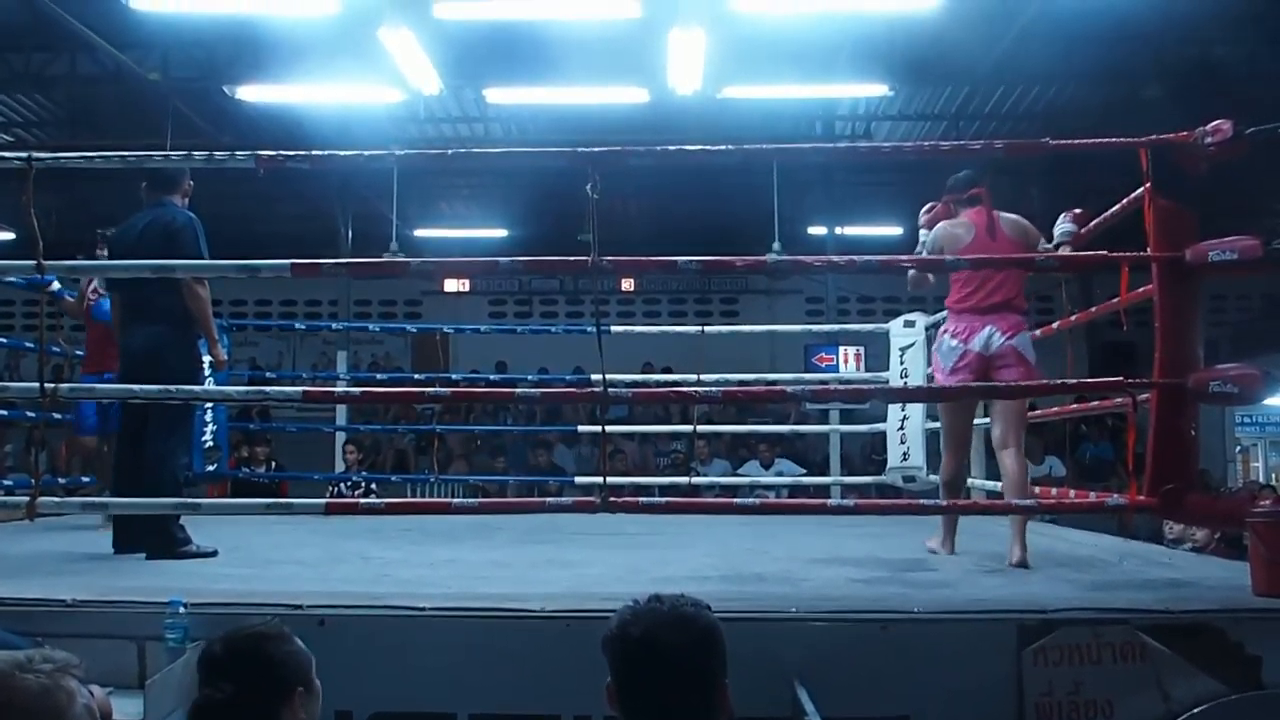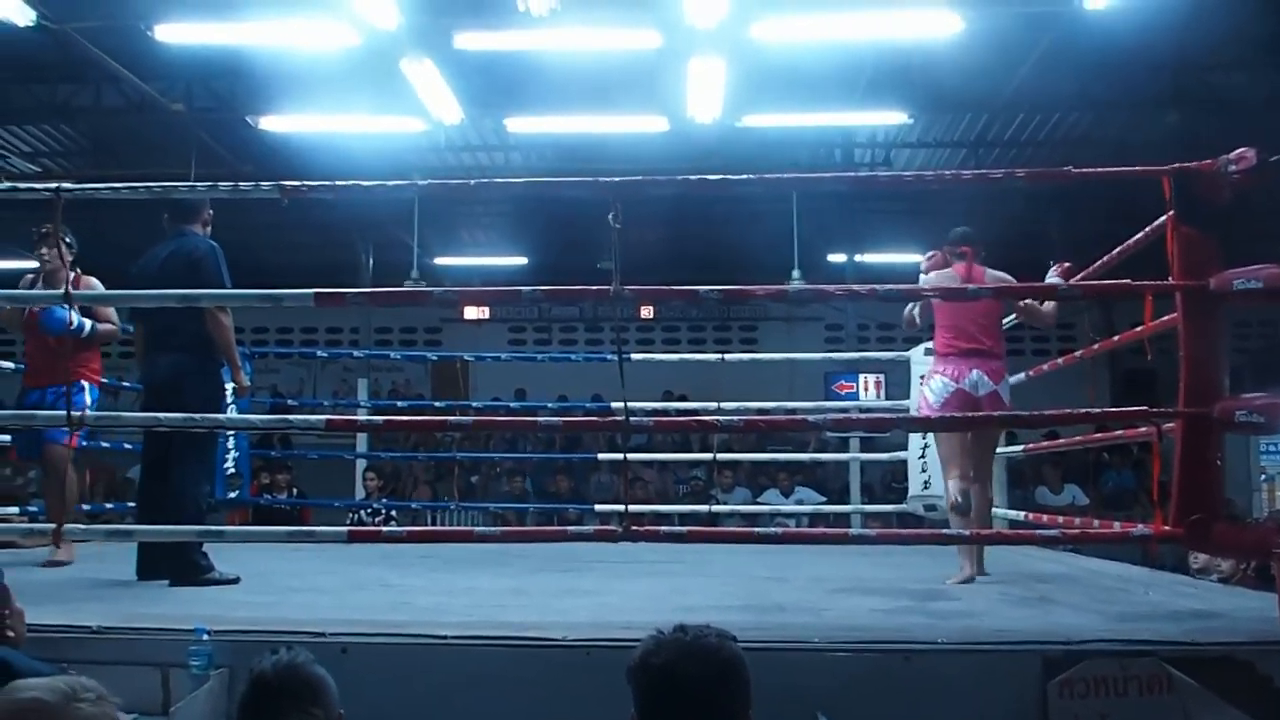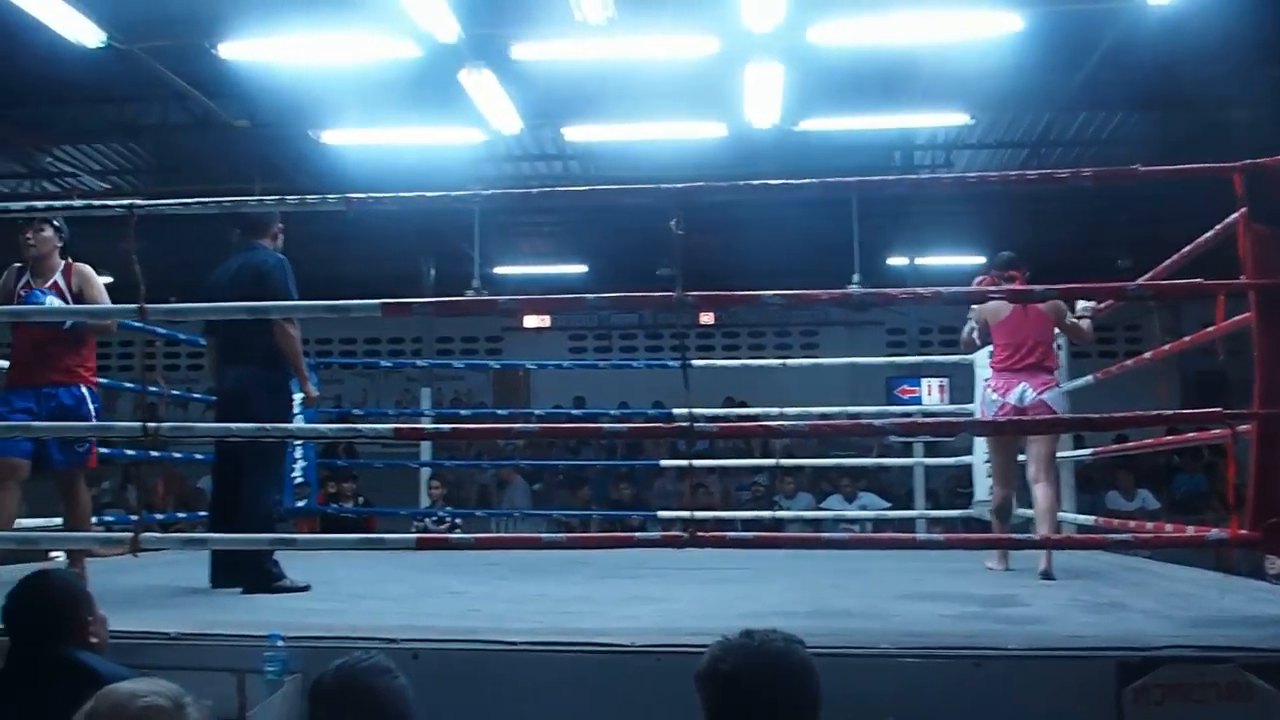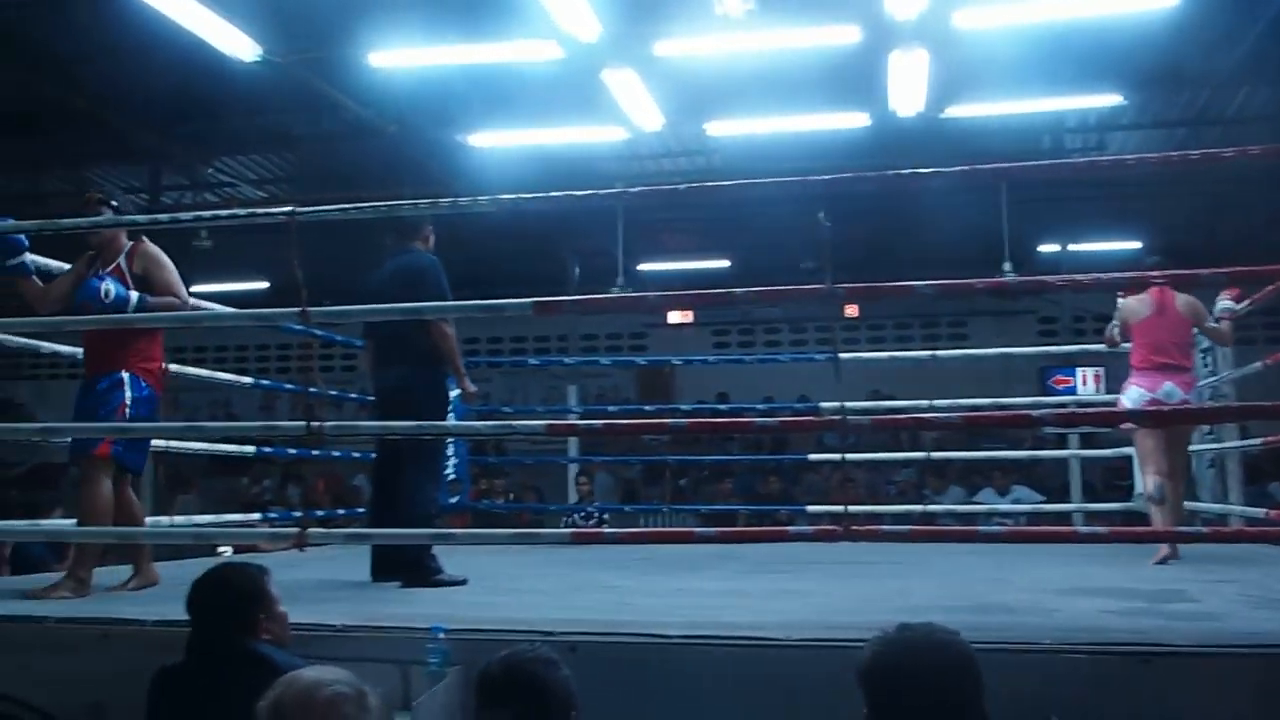
dt=0.7s
person 1, frame 1
left shoulder: (124, 231)
right shoulder: (183, 222)
left elbow: (116, 297)
right elbow: (193, 285)
right wrist: (213, 341)
left hip: (134, 344)
right hip: (172, 343)
left knee: (133, 438)
right knee: (170, 440)
left ankle: (129, 533)
right ankle: (165, 536)
person 1, frame 2
left shoulder: (147, 260)
right shoulder: (205, 251)
left elbow: (139, 326)
right elbow: (216, 314)
right wrist: (236, 369)
left hip: (158, 372)
right hip: (195, 370)
left knee: (156, 466)
right knee: (192, 467)
left ankle: (153, 559)
right ankle: (188, 563)
person 1, frame 3
left shoulder: (220, 273)
right shoulder: (273, 264)
left elbow: (212, 338)
right elbow: (284, 325)
right wrist: (304, 379)
left hip: (230, 383)
right hip: (265, 381)
left knee: (228, 474)
right knee: (263, 476)
left ankle: (227, 567)
right ankle: (260, 571)
person 1, frame 4
left shoulder: (378, 276)
right shoulder: (426, 265)
left elbow: (370, 338)
right elbow: (439, 324)
right wrist: (461, 375)
left hip: (388, 381)
right hip: (422, 379)
left knee: (388, 470)
right knee: (422, 472)
left ankle: (386, 561)
right ankle: (418, 564)
person 2, frame 1
left shoulder: (945, 230)
right shoulder: (1018, 226)
left elbow: (916, 282)
left wrist: (924, 233)
right wrist: (1066, 237)
left hip: (963, 335)
right hip: (1010, 334)
left knee: (955, 448)
right knee: (1009, 445)
left ankle: (946, 537)
right ankle: (1017, 543)
person 2, frame 2
left shoulder: (935, 280)
right shoulder: (1001, 281)
left elbow: (909, 323)
right elbow: (1045, 318)
left hip: (949, 377)
right hip: (991, 378)
left knee: (956, 474)
right knee: (981, 475)
left ankle: (968, 555)
right ankle: (978, 558)
person 2, frame 3
left shoulder: (988, 305)
right shoulder: (1050, 301)
left elbow: (968, 341)
right elbow: (1083, 335)
right wrist: (1085, 311)
left hip: (1002, 391)
right hip: (1042, 391)
left knee: (1003, 481)
right knee: (1041, 477)
left ankle: (1001, 555)
right ankle: (1045, 554)
person 2, frame 4
left shoulder: (1130, 304)
right shoulder: (1189, 304)
left elbow: (1111, 339)
right elbow: (1224, 337)
right wrist: (1226, 309)
left hip: (1143, 390)
right hip: (1181, 389)
left knee: (1152, 471)
right knee: (1176, 471)
left ankle: (1163, 542)
right ankle: (1172, 542)
person 3, frame 1
right shoulder: (90, 282)
right elbow: (77, 312)
right wrist: (52, 288)
right hip: (93, 372)
right knee: (84, 443)
right ankle: (107, 488)
person 3, frame 2
left shoulder: (87, 285)
right shoulder: (29, 284)
left elbow: (114, 329)
left wrist: (81, 327)
left hip: (75, 385)
right hip: (35, 388)
left knee: (57, 456)
right knee: (50, 464)
left ankle: (63, 541)
right ankle: (63, 542)
person 3, frame 3
left shoulder: (79, 274)
left elbow: (108, 322)
left wrist: (64, 317)
left hip: (69, 390)
left knee: (70, 478)
left ankle: (77, 564)
person 3, frame 4
left shoulder: (146, 256)
right shoulder: (90, 267)
left elbow: (182, 303)
left wrist: (127, 299)
left hip: (133, 377)
right hip: (99, 380)
left knee: (96, 467)
right knee: (113, 474)
left ankle: (77, 578)
right ankle: (144, 567)
